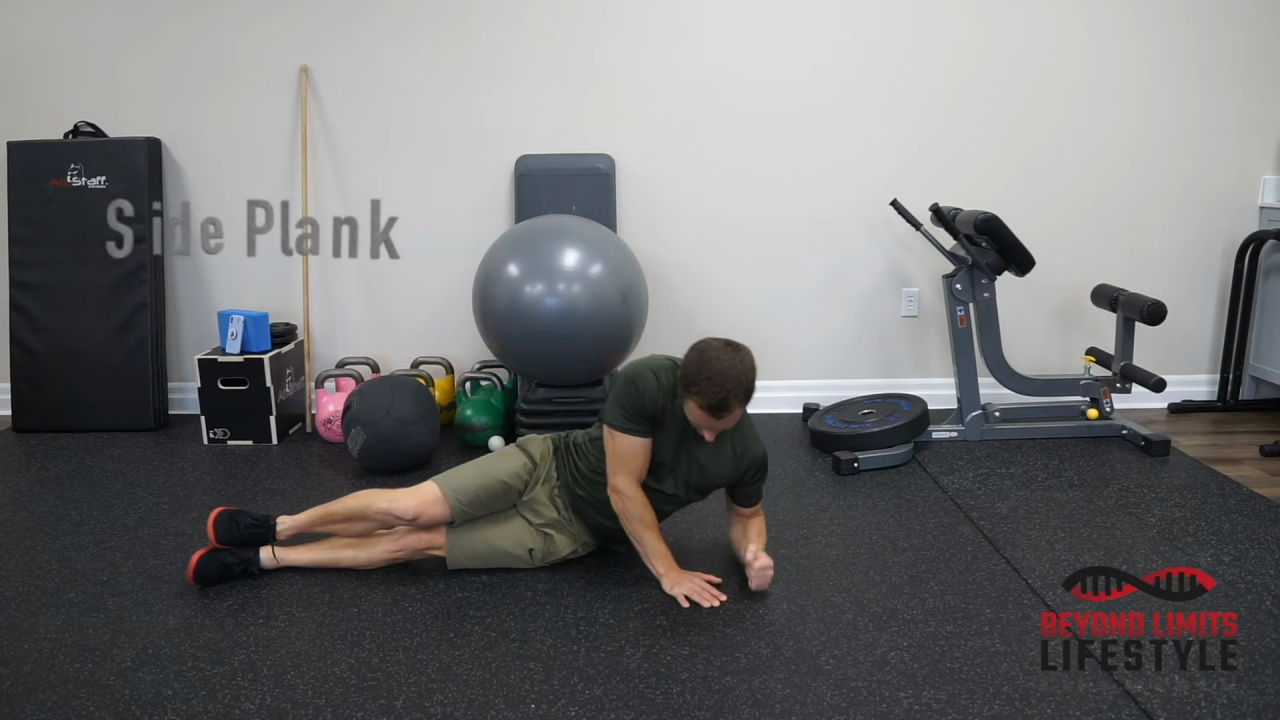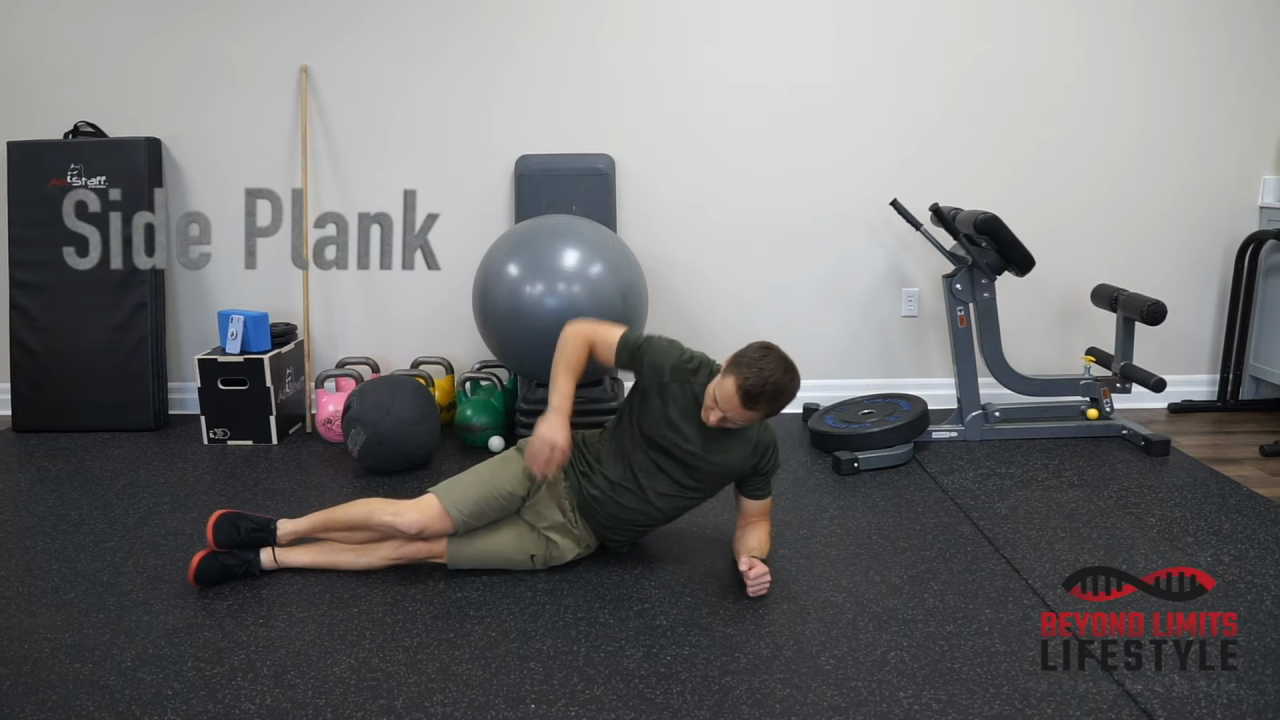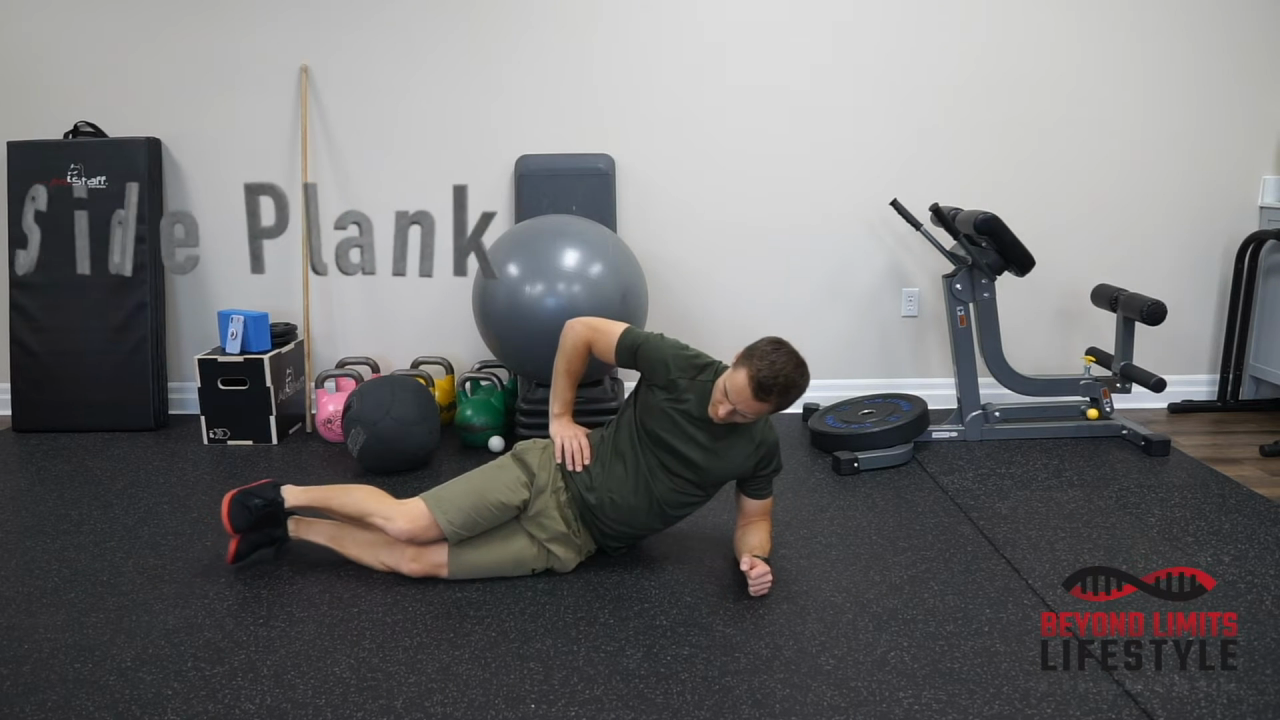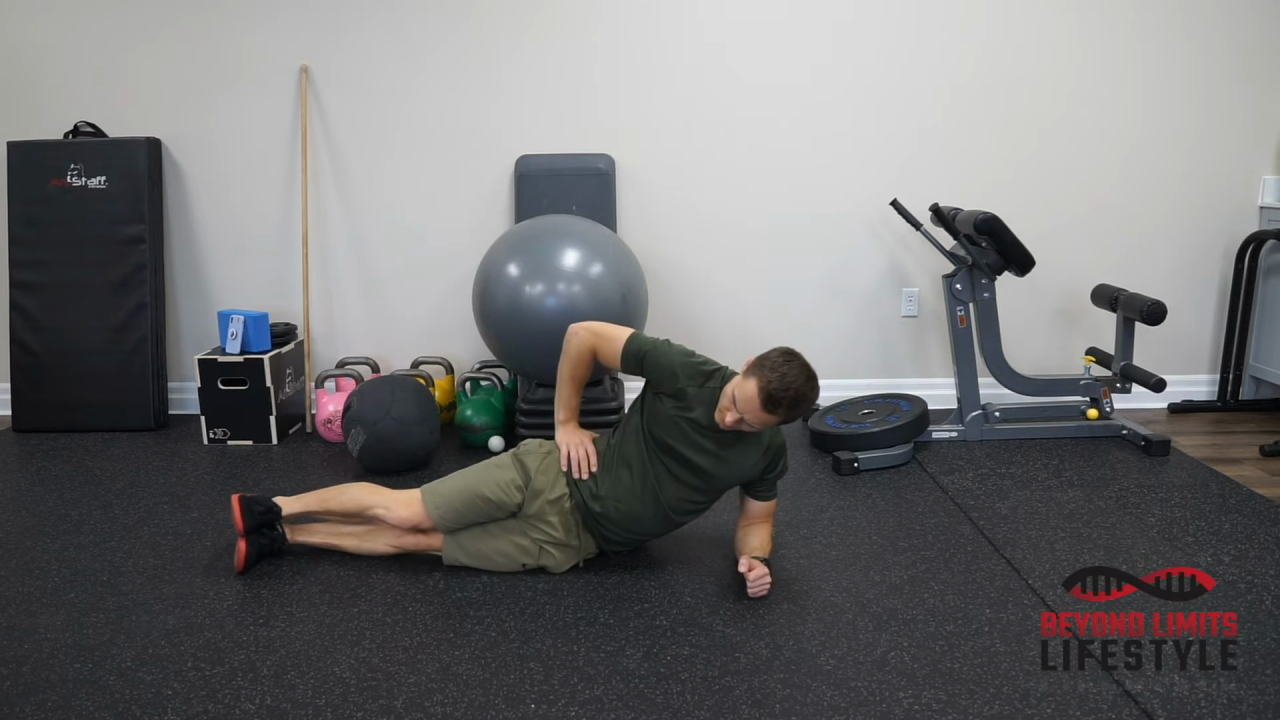
dt=1s
person 1, frame 1
left shoulder: (747, 453)
right shoulder: (645, 381)
left elbow: (746, 515)
right elbow: (624, 486)
left wrist: (754, 553)
right wrist: (669, 572)
left hip: (573, 530)
right hip: (546, 466)
left knee: (416, 543)
right knee: (409, 509)
left ankle: (263, 558)
right ankle: (280, 526)
person 1, frame 2
left shoulder: (757, 449)
right shoulder: (673, 365)
left elbow: (753, 521)
right elbow: (581, 332)
left wrist: (752, 560)
right wrist: (556, 414)
left hip: (574, 535)
right hip: (554, 471)
left knee: (417, 551)
right knee: (414, 520)
left ankle: (264, 560)
right ankle: (279, 530)
person 1, frame 3
left shoulder: (759, 449)
right shoulder: (679, 365)
left elbow: (754, 521)
right elbow: (580, 330)
left wrist: (755, 560)
right wrist: (560, 417)
left hip: (570, 540)
right hip: (550, 476)
left knee: (416, 562)
right knee: (406, 524)
left ankle: (291, 528)
right ankle: (287, 498)
person 1, frame 4
left shoulder: (765, 453)
right shoulder: (686, 372)
left elbow: (756, 521)
right elbow: (583, 334)
left wrist: (754, 561)
right wrist: (566, 422)
left hip: (569, 539)
right hip: (554, 480)
left knee: (417, 541)
right knee: (405, 512)
left ankle: (285, 537)
right ankle: (278, 508)
